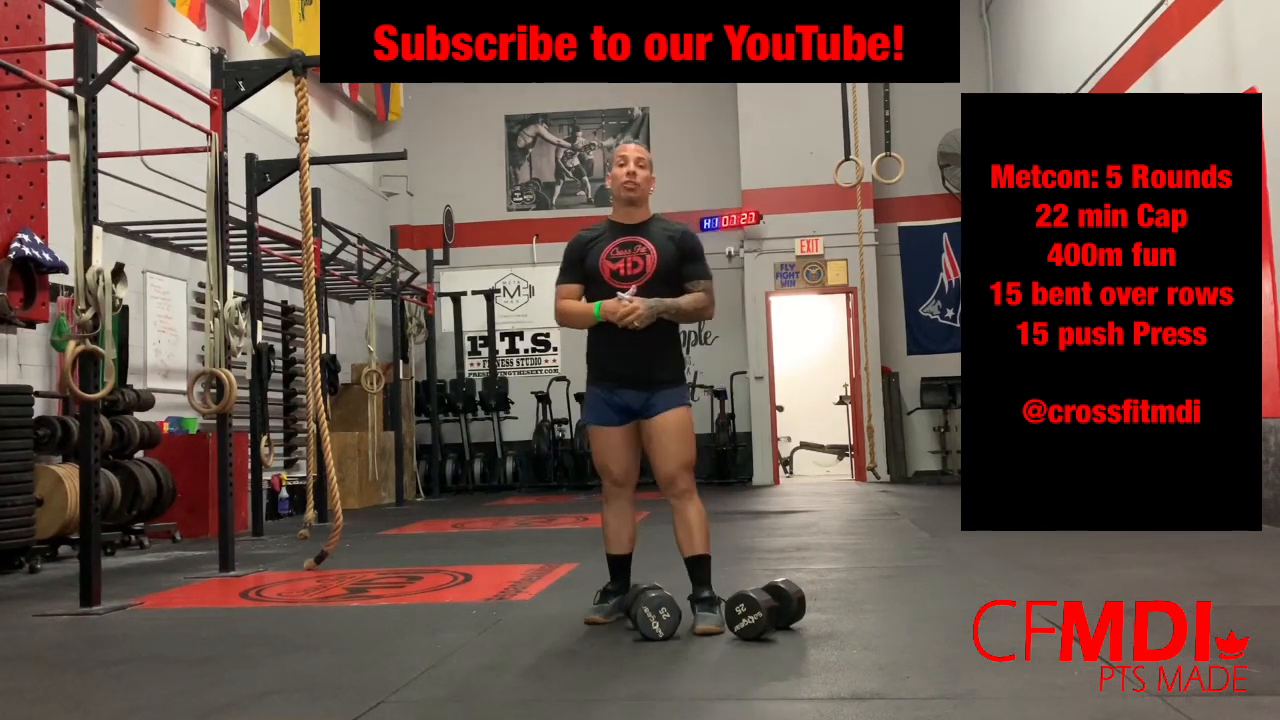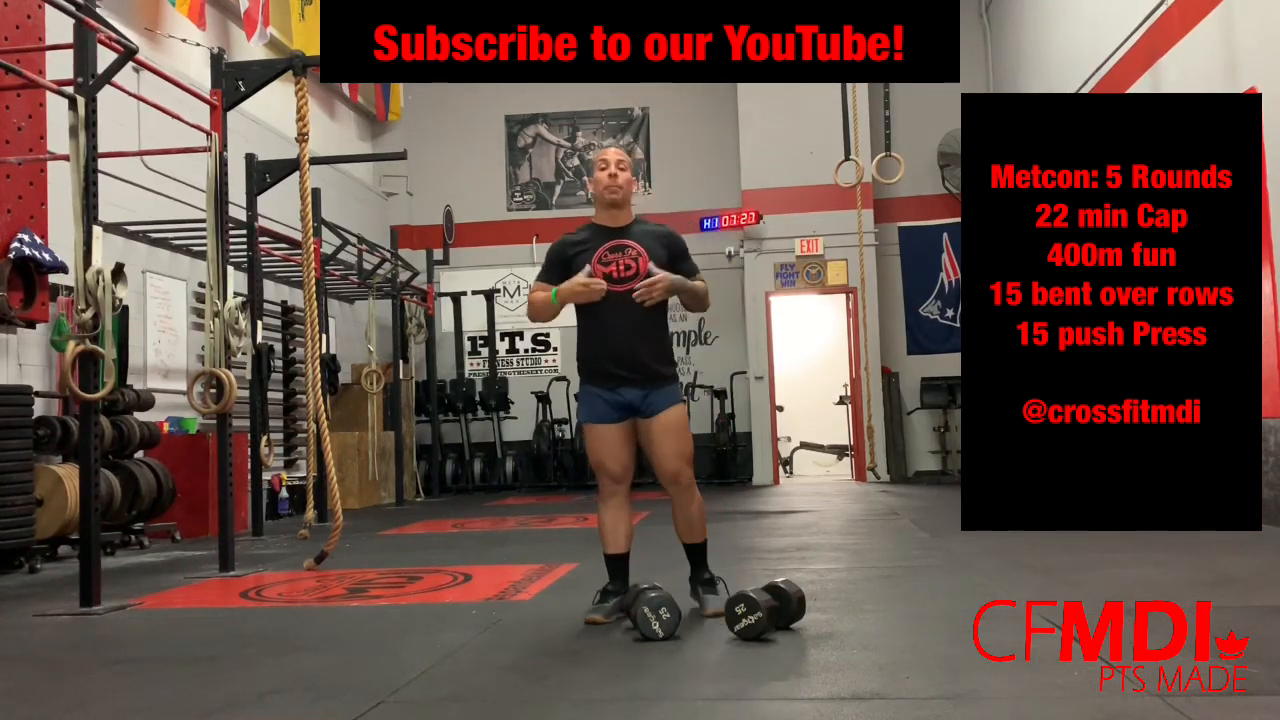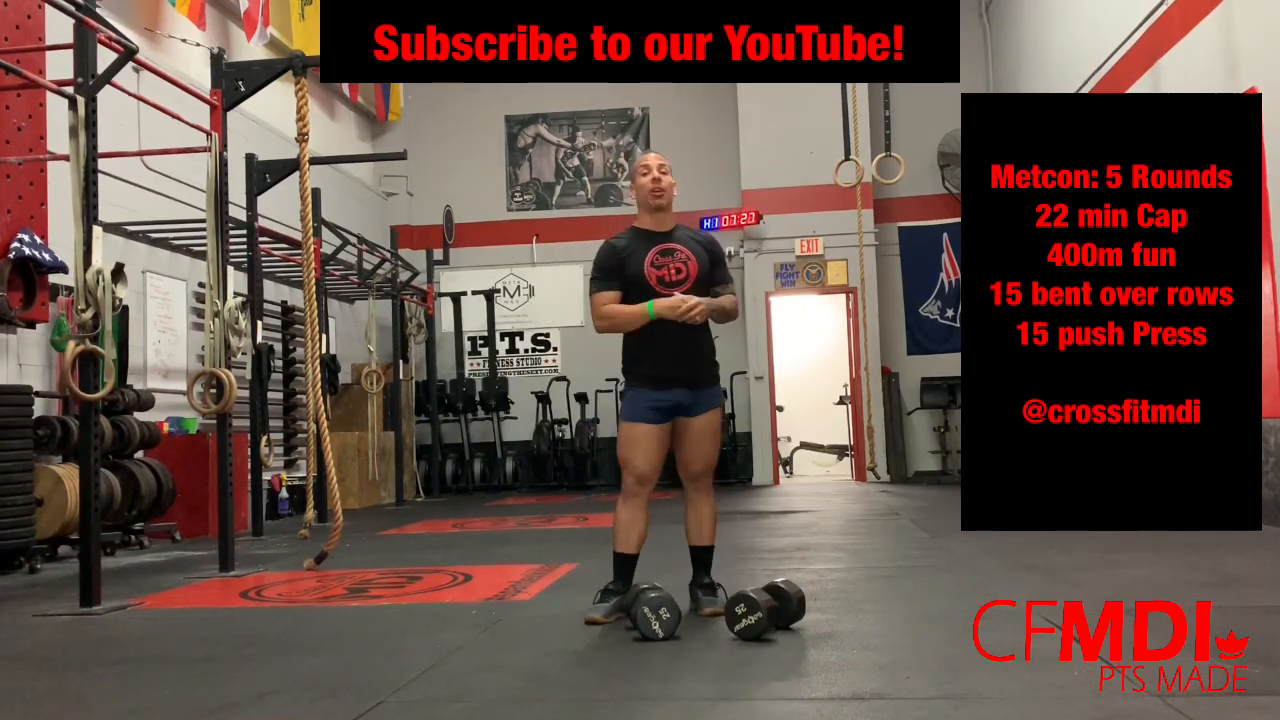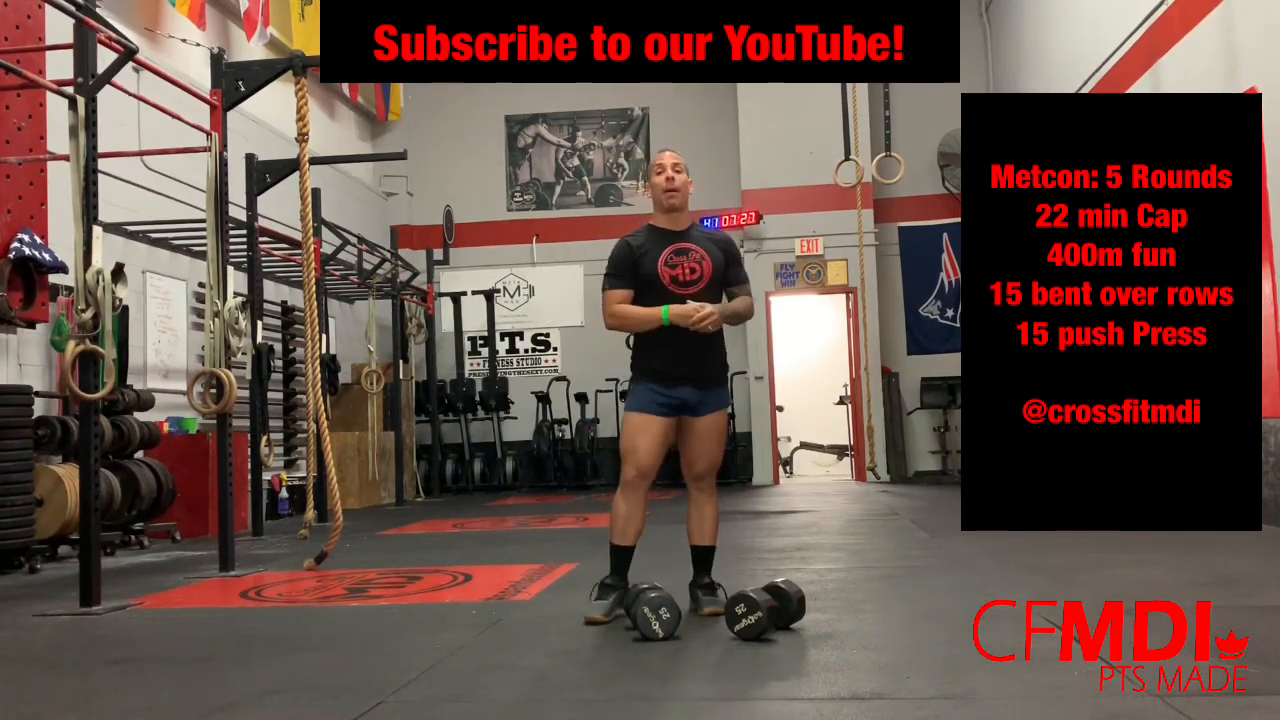
dt=0.5s
person 1, frame 1
left shoulder: (678, 238)
right shoulder: (585, 243)
left elbow: (705, 303)
right elbow: (563, 309)
left wrist: (656, 307)
right wrist: (603, 310)
left hip: (664, 385)
right hip: (606, 389)
left knee: (680, 485)
right knee: (616, 486)
left ankle: (703, 595)
right ankle: (618, 587)
person 1, frame 2
left shoulder: (663, 239)
right shoulder: (570, 246)
left elbow: (702, 299)
right elbow: (535, 309)
left wrist: (676, 284)
right wrist: (565, 292)
left hip: (658, 383)
right hip: (600, 388)
left knee: (680, 479)
right knee: (612, 485)
left ankle: (703, 576)
right ankle: (617, 587)
person 1, frame 3
left shoulder: (704, 244)
right shoulder: (617, 250)
left elbow: (732, 304)
right elbow: (603, 317)
left wrist: (709, 306)
right wrist: (660, 307)
left hip: (701, 384)
right hip: (645, 388)
left knee: (699, 481)
right knee: (635, 484)
left ankle: (703, 582)
right ankle: (619, 587)
person 1, frame 4
left shoulder: (720, 243)
right shoulder: (631, 247)
left elbow: (745, 301)
right elbow: (613, 314)
left wrist: (722, 311)
right wrist: (673, 313)
left hip: (709, 383)
right hip: (653, 383)
left knee: (703, 481)
right knee: (634, 478)
left ankle: (702, 581)
right ankle: (615, 582)
